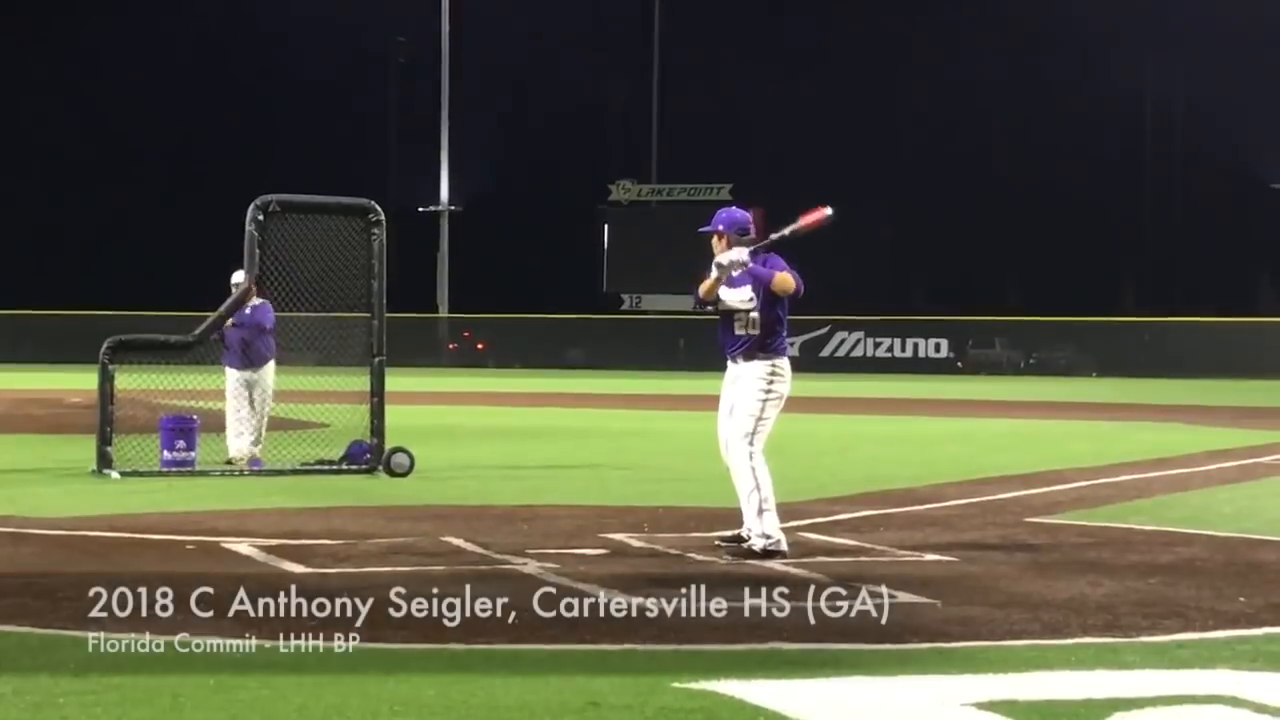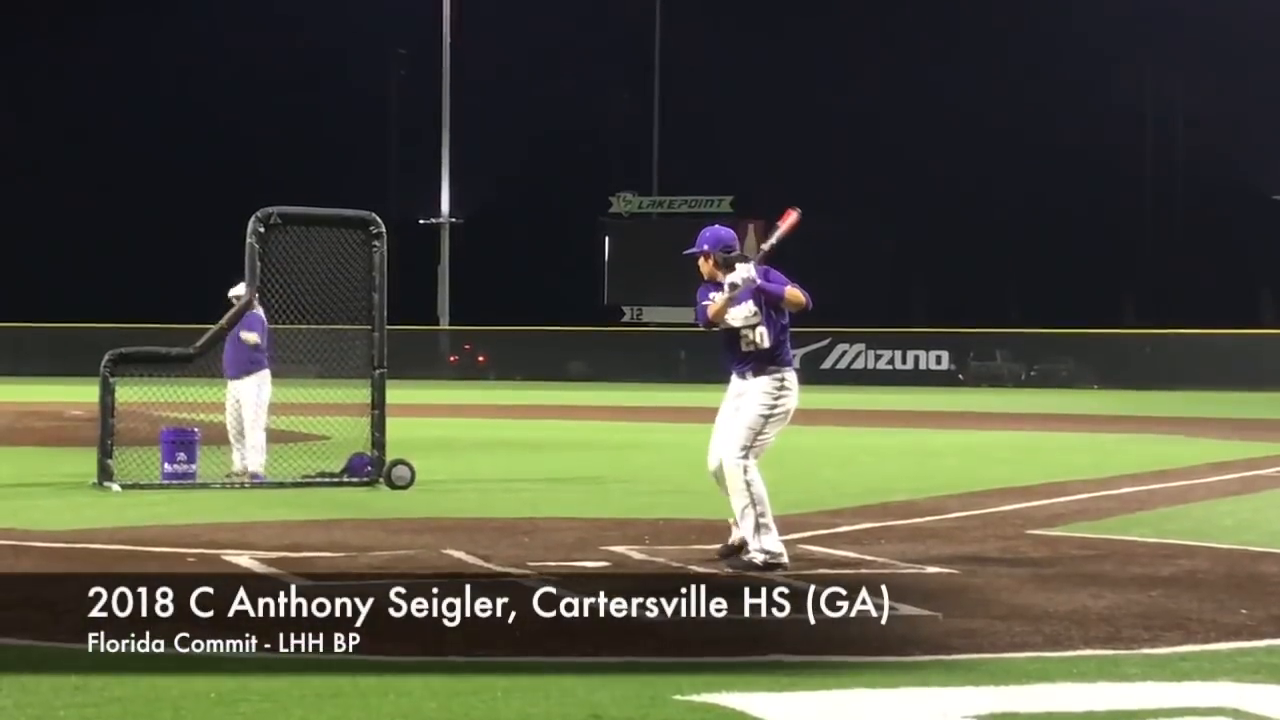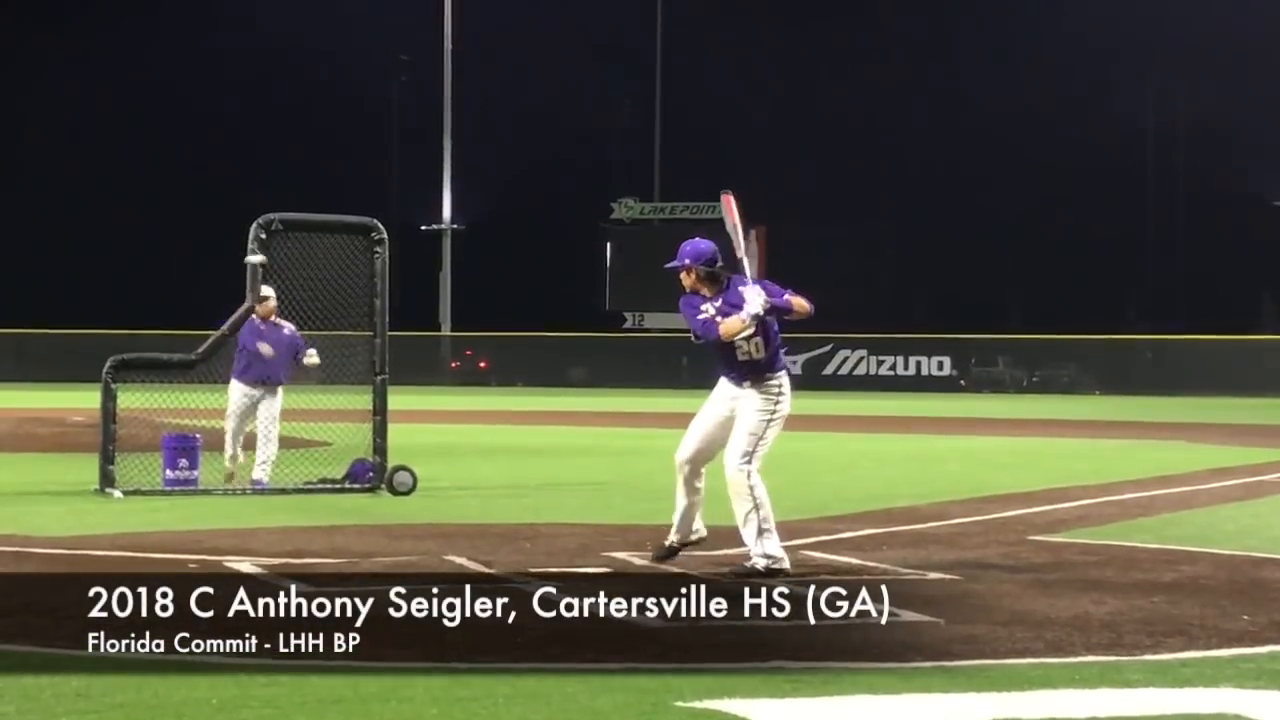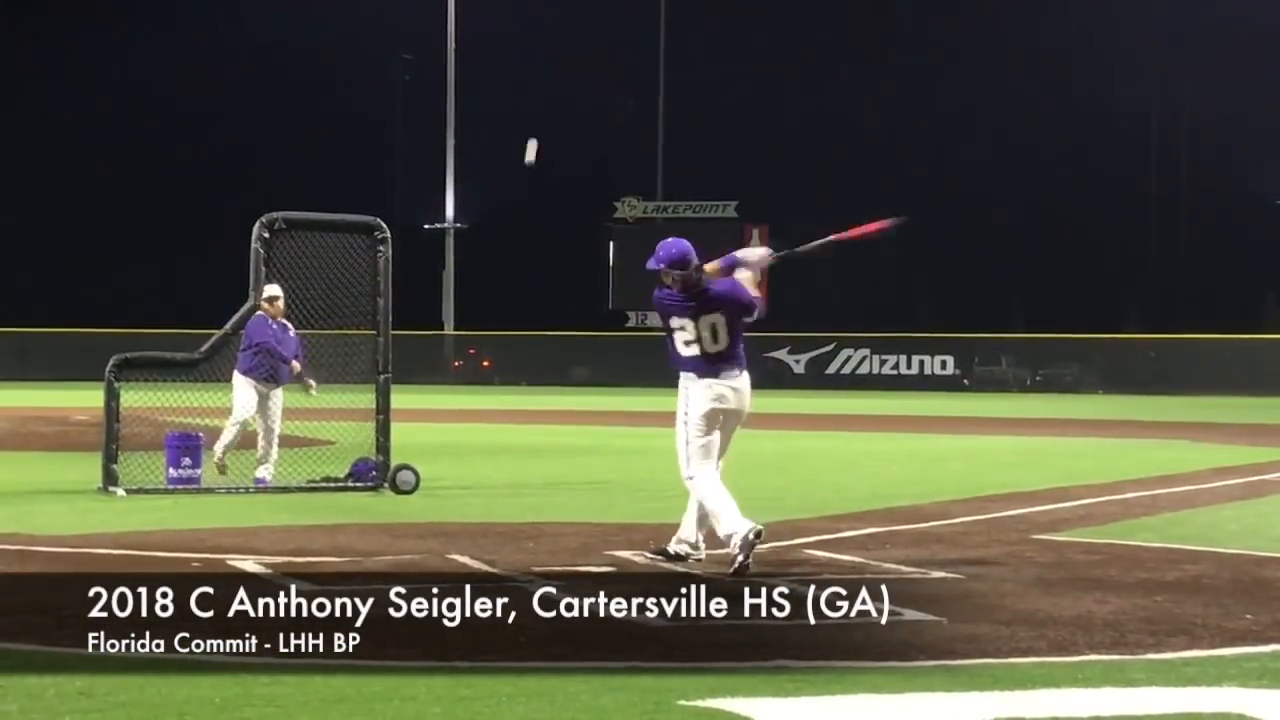
dt=0.5s
person 1, frame 1
left shoulder: (767, 262)
right shoulder: (722, 270)
left elbow: (793, 286)
right elbow: (704, 297)
left wrist: (749, 266)
right wrist: (719, 273)
left hip: (764, 370)
right hip: (736, 369)
left knee: (744, 448)
right knee: (731, 449)
left ankle: (769, 539)
right ankle: (753, 528)
person 1, frame 2
left shoulder: (762, 274)
right shoulder: (709, 291)
left elbow: (802, 302)
right elbow: (708, 318)
left wrist: (758, 285)
right wrist: (730, 292)
left hip: (773, 383)
right hip: (740, 383)
left knee: (737, 459)
right knee: (718, 462)
left ankle: (768, 552)
right ankle: (747, 533)
person 1, frame 3
left shoulder: (748, 287)
right shoulder: (690, 303)
left elbow: (805, 308)
right elbow: (717, 332)
left wrist: (768, 303)
right wrist: (748, 315)
left hip: (766, 390)
right hip: (729, 388)
left knee: (739, 466)
right knee: (688, 457)
left ankle: (770, 557)
right ankle: (686, 532)
person 1, frame 4
left shoulder: (661, 299)
right shoulder: (726, 292)
left elbow: (689, 282)
right elbow: (754, 307)
left wrist: (736, 259)
right wrist: (744, 268)
left hip: (698, 389)
right hip: (738, 385)
left knee: (698, 472)
right knee: (707, 468)
left ankle: (737, 531)
right ankle: (686, 541)
person 2, frame 1
left shoulder: (263, 306)
left elbow: (262, 323)
right elbow: (218, 333)
left wrist: (231, 322)
left hip: (262, 368)
right hip: (235, 369)
left knee: (260, 411)
right knee: (236, 411)
left ankle: (253, 451)
right ankle: (238, 454)
person 2, frame 2
left shoulder: (252, 317)
right shoulder: (249, 314)
left elbow: (252, 331)
left wrist: (248, 336)
left hip: (254, 379)
right hip: (235, 381)
left knee: (253, 422)
right knee: (235, 426)
left ankle: (255, 470)
right ankle: (241, 468)
person 2, frame 3
left shoulder: (288, 329)
right shoulder: (249, 323)
left elbow: (300, 352)
right elbow: (247, 340)
left wrist: (309, 357)
right wrist: (259, 347)
left hip: (272, 390)
right hip: (243, 387)
left knee: (268, 434)
right knee: (234, 428)
left ankle: (260, 476)
right ankle: (232, 465)
person 2, frame 4
left shoulder: (289, 328)
right shoulder: (258, 321)
left elbow: (297, 355)
right elbow: (267, 345)
left wrist: (305, 378)
right wrist: (289, 361)
left hip: (275, 386)
right hip: (248, 380)
left knee: (271, 430)
right knee: (242, 417)
left ankle: (264, 474)
right ankle: (220, 454)
